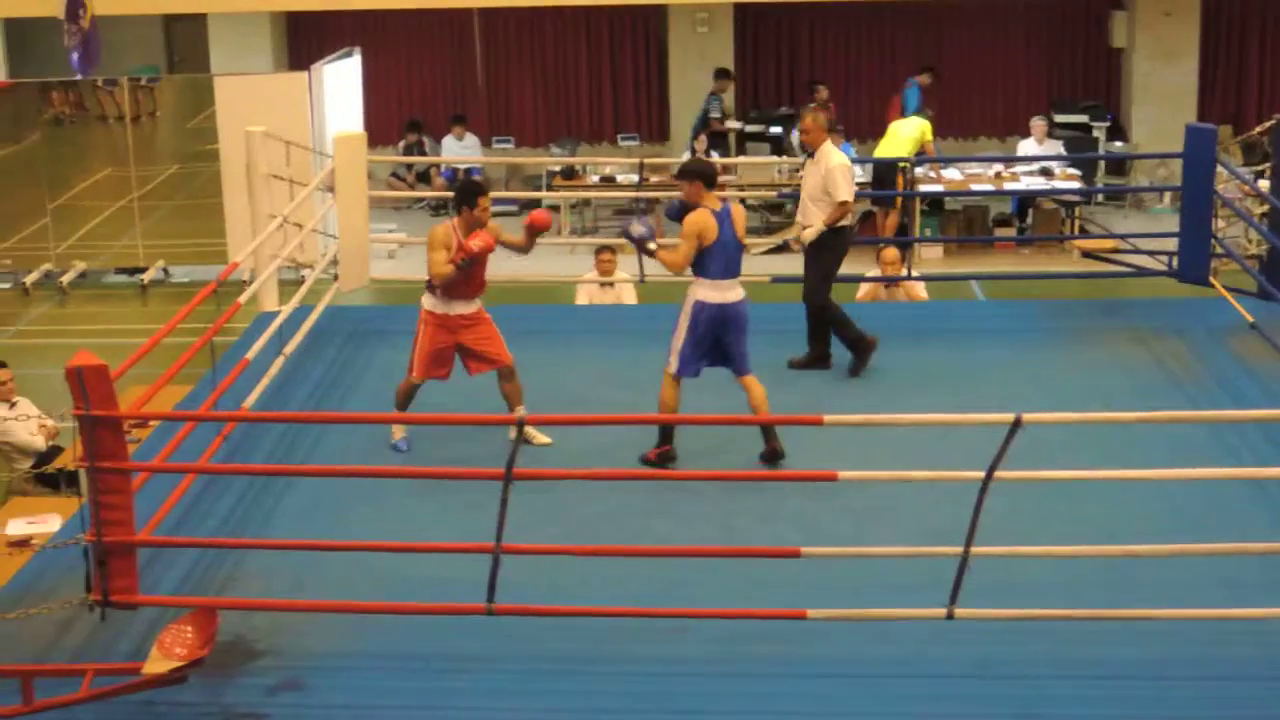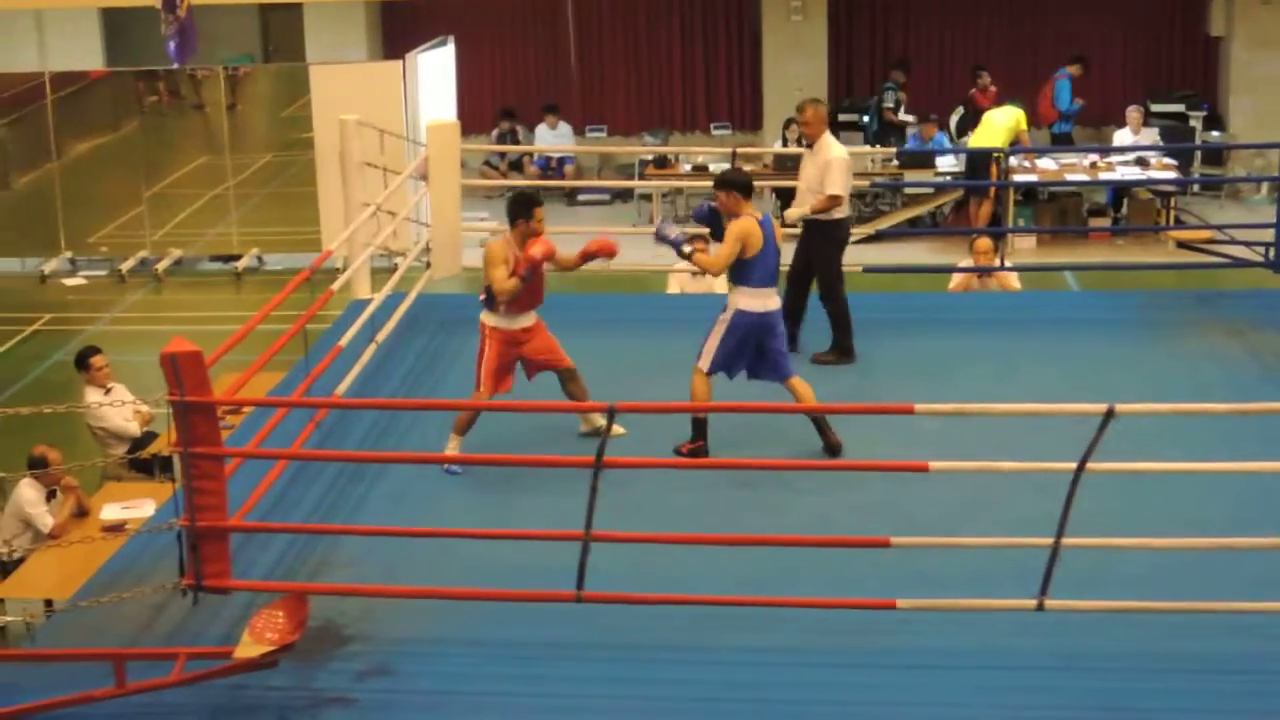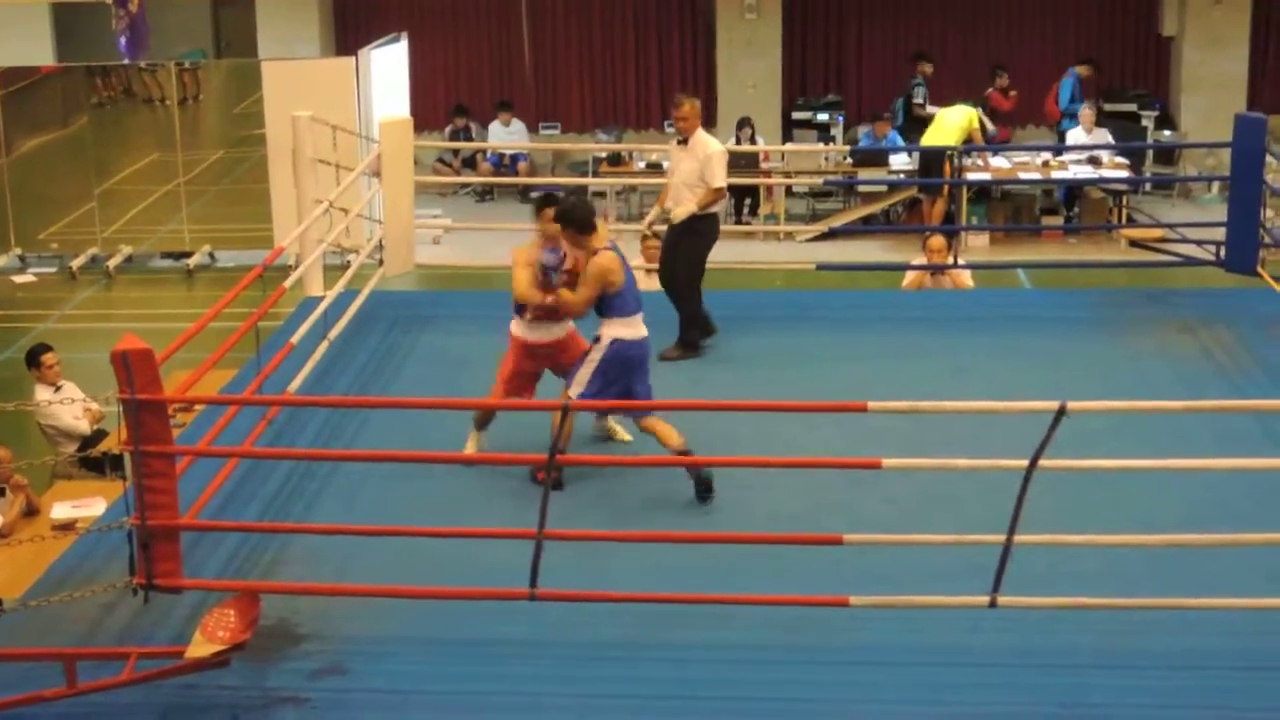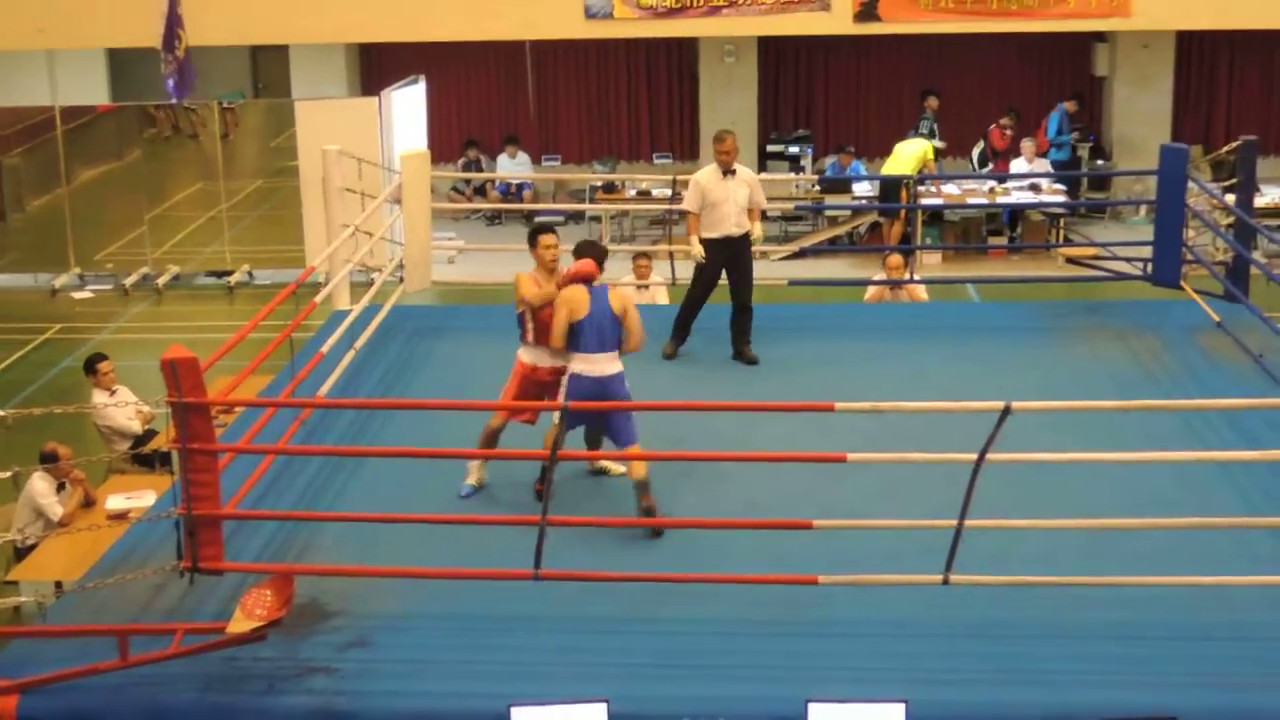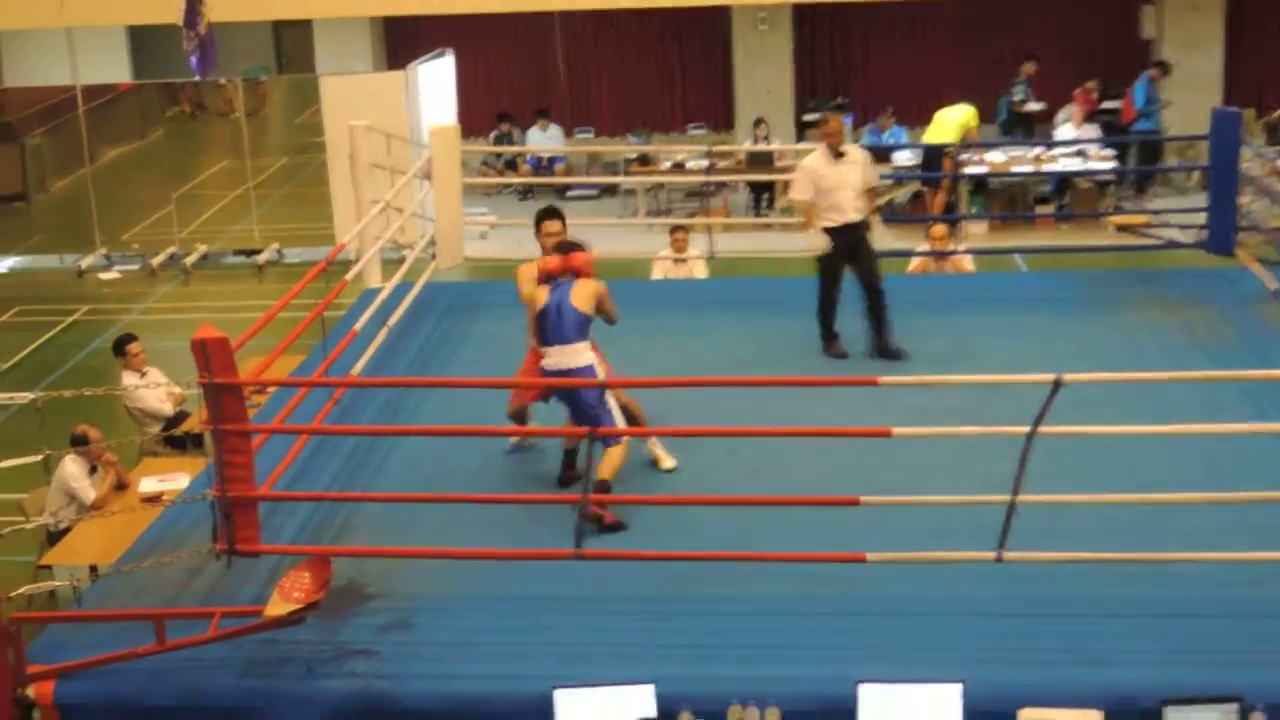
dt=1s
person 1, frame 1
left shoulder: (695, 219)
right shoulder: (738, 212)
left elbow: (679, 264)
left wrist: (649, 245)
left hip: (704, 302)
right hip: (735, 301)
left knee: (672, 375)
right knee: (746, 375)
left ankle: (665, 447)
right ankle: (773, 443)
person 1, frame 2
left shoulder: (740, 226)
right shoulder: (770, 224)
left elbow: (716, 267)
left wrist: (684, 247)
left hip: (742, 310)
right hip: (771, 309)
left knee: (702, 372)
right knee: (788, 376)
left ankle: (698, 441)
right ankle: (828, 436)
person 1, frame 3
left shoulder: (599, 263)
right shoulder: (610, 243)
left elbow: (576, 309)
left hip: (616, 340)
right hip: (639, 338)
left knee: (569, 402)
right knee: (644, 417)
left ankle: (553, 469)
right ankle: (696, 469)
person 1, frame 4
left shoulder: (568, 295)
right shoulder: (620, 297)
left elbow: (557, 345)
right elbow: (635, 343)
left hip: (580, 377)
right hip: (613, 377)
left knee: (559, 427)
right knee: (629, 446)
left ankle: (543, 484)
right ankle: (646, 506)
person 1, frame 5
left shoulder: (537, 293)
right shoulder: (594, 287)
left elbow: (537, 337)
right elbow: (612, 319)
left hip: (550, 369)
right hip: (582, 369)
left knee: (576, 418)
right knee: (618, 442)
left ankle: (567, 470)
right ankle: (597, 502)
person 2, frame 1
left shoulder: (487, 229)
right shoulder: (441, 234)
left elbow: (522, 247)
right elbow: (437, 277)
left wrist: (532, 230)
right wrist: (466, 258)
left hip: (472, 312)
right hip: (438, 315)
left knee: (506, 366)
right knee: (416, 377)
left ankle: (520, 425)
right ankle: (398, 425)
person 2, frame 2
left shoulder: (536, 242)
right shoulder: (497, 249)
left elbow: (561, 263)
right elbow: (501, 293)
left wrist: (589, 253)
right wrist: (530, 267)
left hip: (529, 323)
right hip: (499, 328)
left knee: (567, 368)
right knee: (483, 395)
left ankle: (591, 420)
right ankle: (452, 448)
person 2, frame 3
right shoulder: (526, 253)
right elbow: (521, 294)
left hip: (562, 337)
right hip: (527, 340)
right knee: (497, 401)
left ankle: (604, 421)
right ankle: (476, 437)
person 2, frame 4
left shoulder: (572, 278)
right shoulder: (524, 280)
right elbow: (535, 299)
right wrist: (563, 280)
left hip: (563, 363)
right hip: (531, 364)
right knee: (497, 423)
left ankle: (595, 459)
right ankle: (478, 471)
person 2, frame 5
right shoulder: (527, 270)
right elbow: (529, 299)
right hip: (543, 349)
left knee: (618, 399)
right knee: (515, 407)
left ankle: (654, 445)
right ankle: (525, 434)
person 3, frame 1
left shoulder: (834, 162)
right shoulder: (814, 160)
left elbow: (843, 204)
left wrist: (816, 229)
right wrist: (802, 228)
left hip: (830, 237)
right hip: (817, 237)
left knee: (816, 296)
right knee: (812, 296)
left ankle: (862, 342)
right ankle: (817, 353)
person 3, frame 2
left shoulder: (834, 155)
right shoulder: (811, 150)
left elbow: (835, 198)
left wrist: (802, 211)
left hip: (829, 229)
right hip: (813, 227)
left knee: (830, 290)
right knee: (796, 282)
left ankle: (843, 348)
right ankle: (787, 337)
person 3, frame 3
left shoulder: (711, 149)
right shoulder: (676, 146)
left elbow: (718, 191)
left wrist: (690, 208)
right wrist: (656, 210)
left hip: (701, 224)
right hip: (677, 222)
left knee: (687, 282)
right knee: (668, 277)
left ankle: (689, 342)
right ankle: (701, 325)
person 3, frame 4
left shoulder: (749, 178)
right shoulder: (701, 178)
left elbow: (755, 207)
right elbow: (693, 213)
left wrist: (756, 225)
right wrist: (694, 241)
left hip: (740, 243)
right hip: (712, 244)
left knee: (743, 298)
right knee: (697, 294)
left ankle: (741, 346)
right ankle: (677, 339)
person 3, frame 5
left shoulder: (860, 157)
right shoulder: (810, 165)
right elbow: (804, 202)
left wrist: (873, 217)
right wrist: (814, 232)
left hip: (857, 229)
right hip: (829, 233)
left knee: (873, 284)
right knee: (830, 290)
left ankle: (881, 341)
right ankle: (829, 339)
